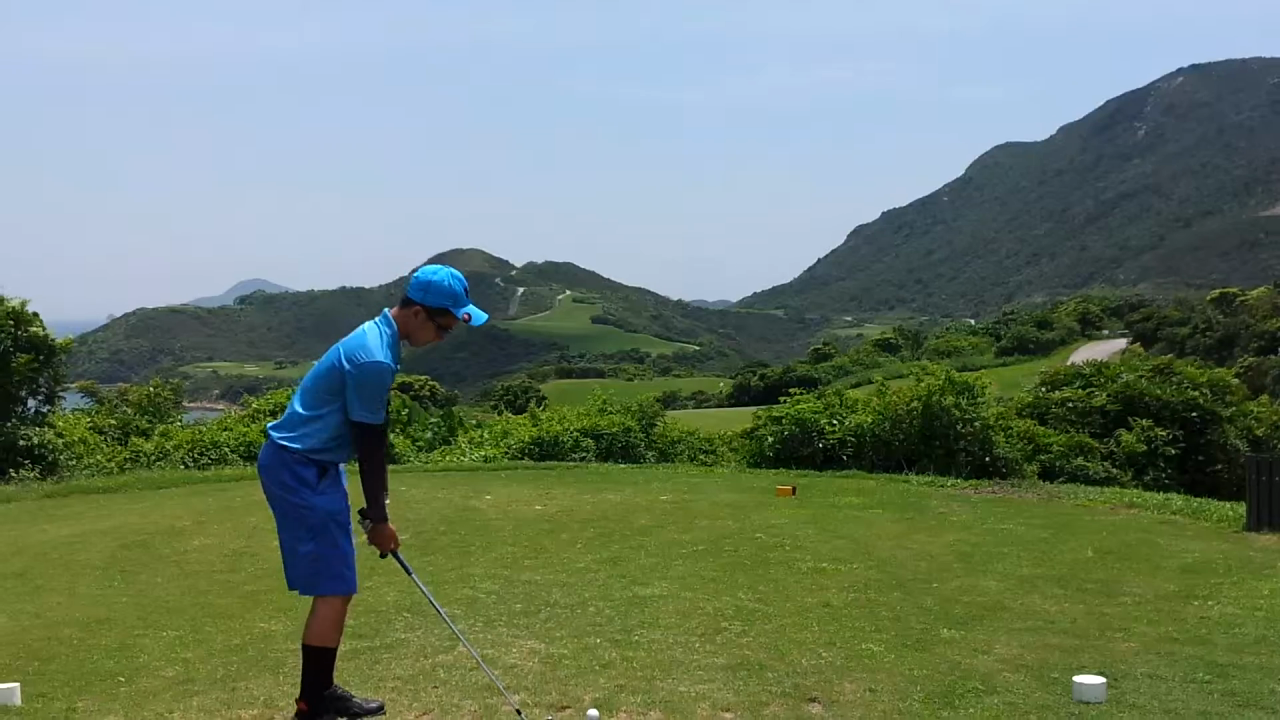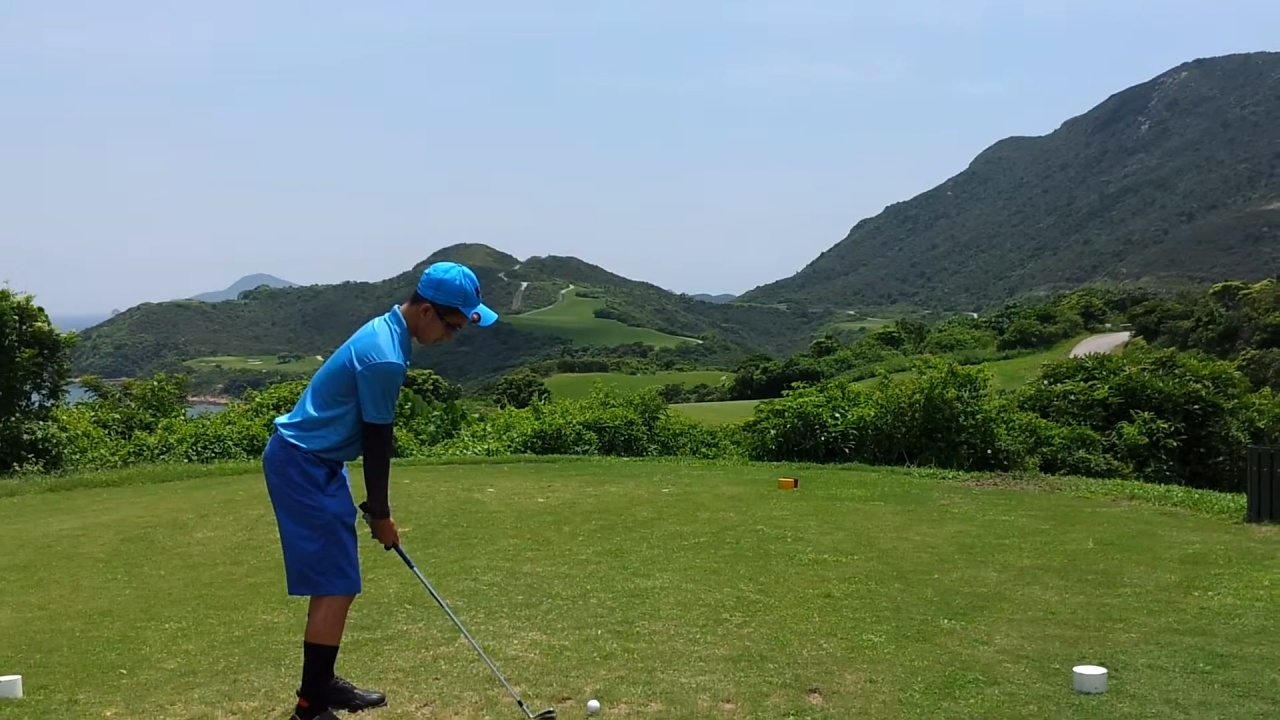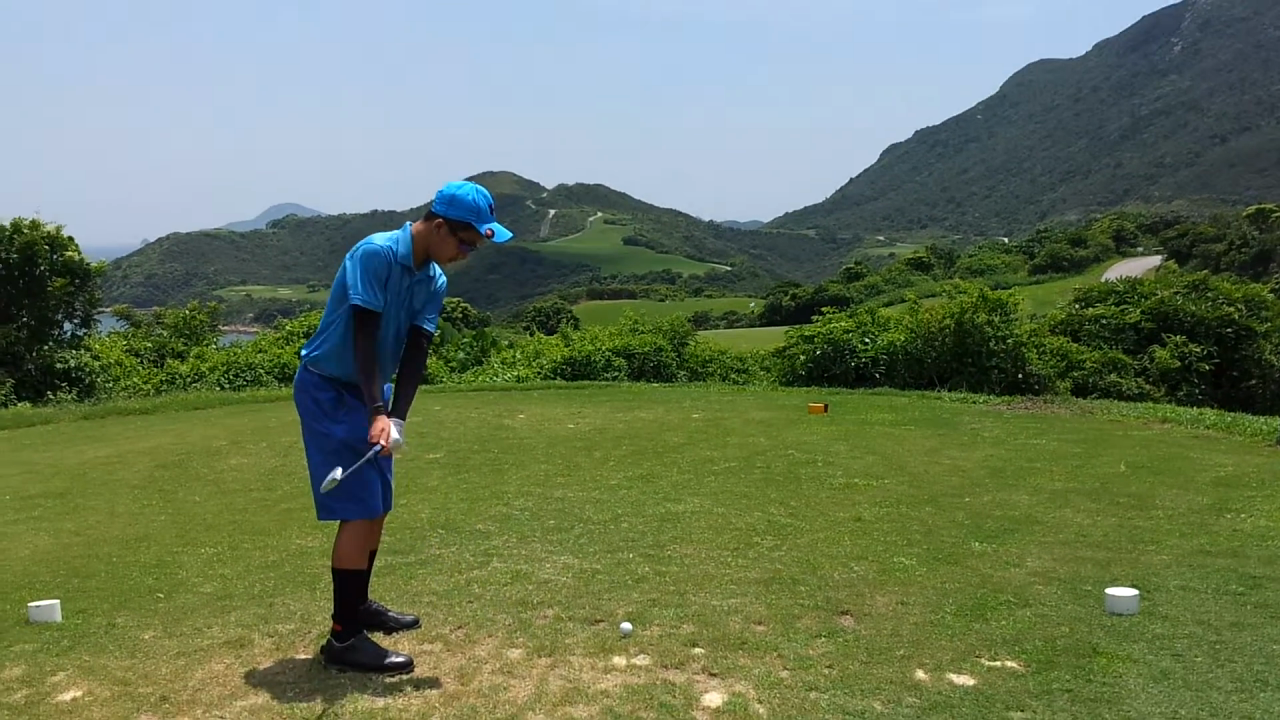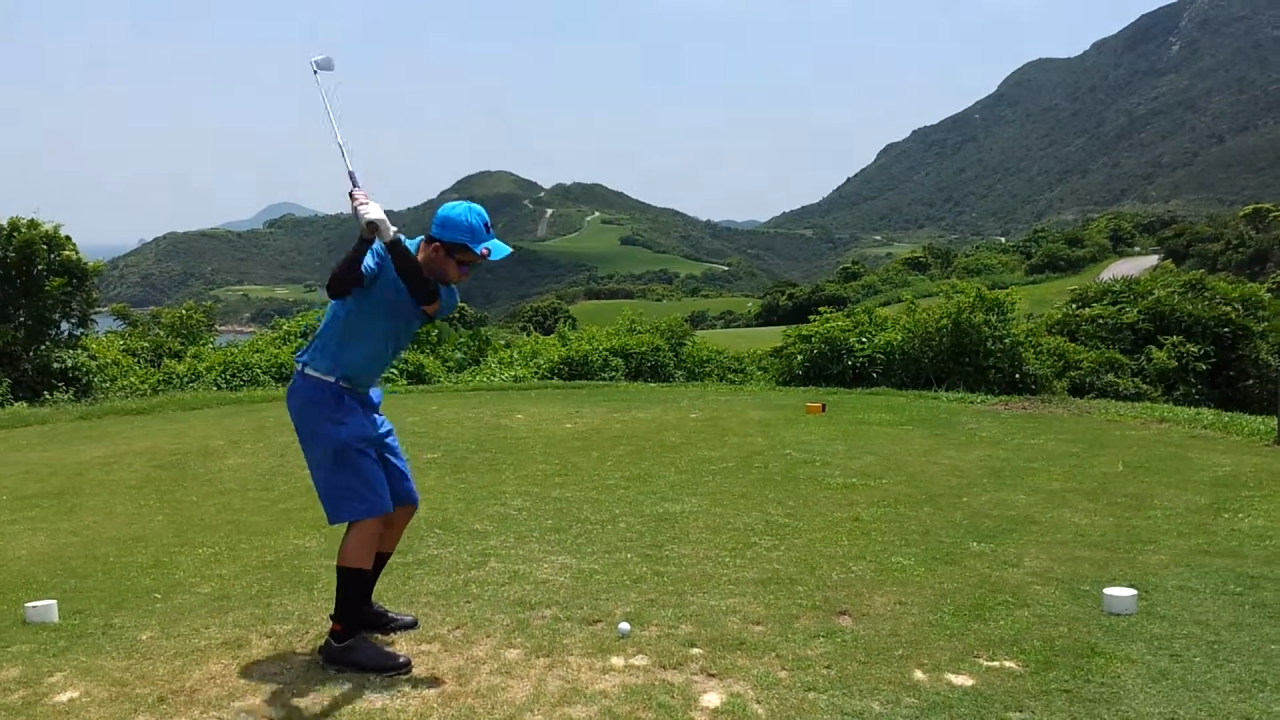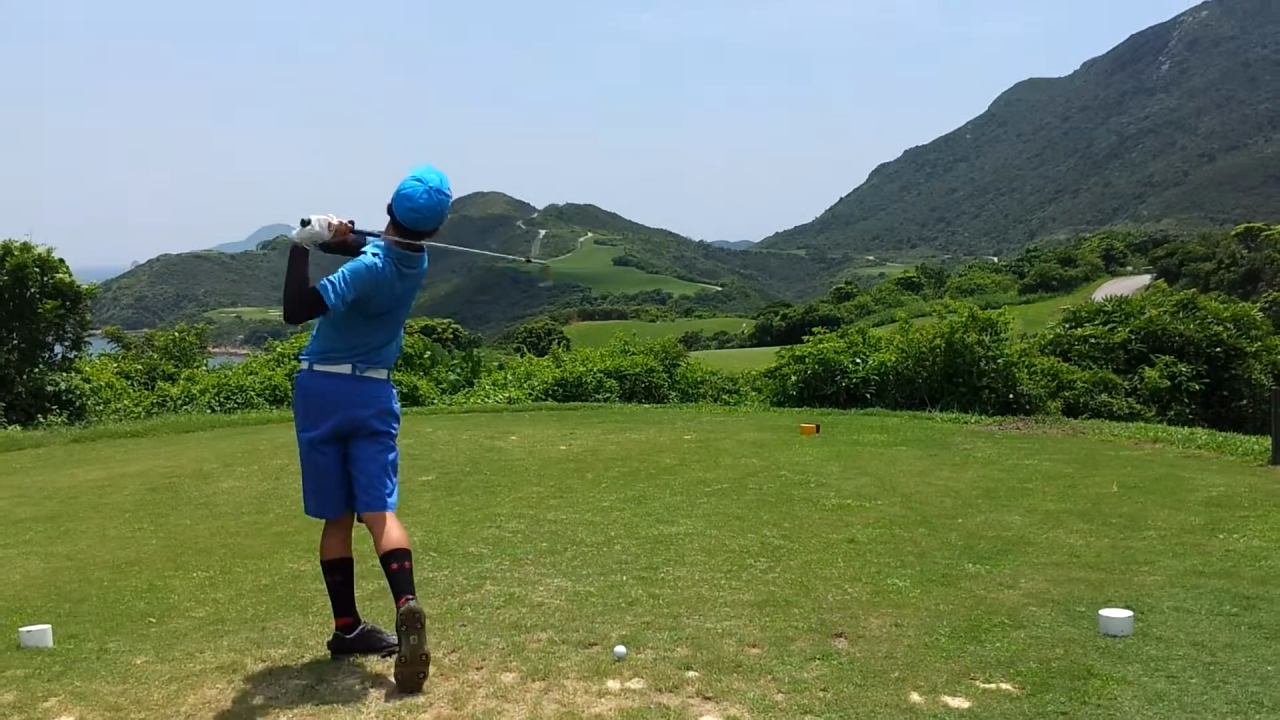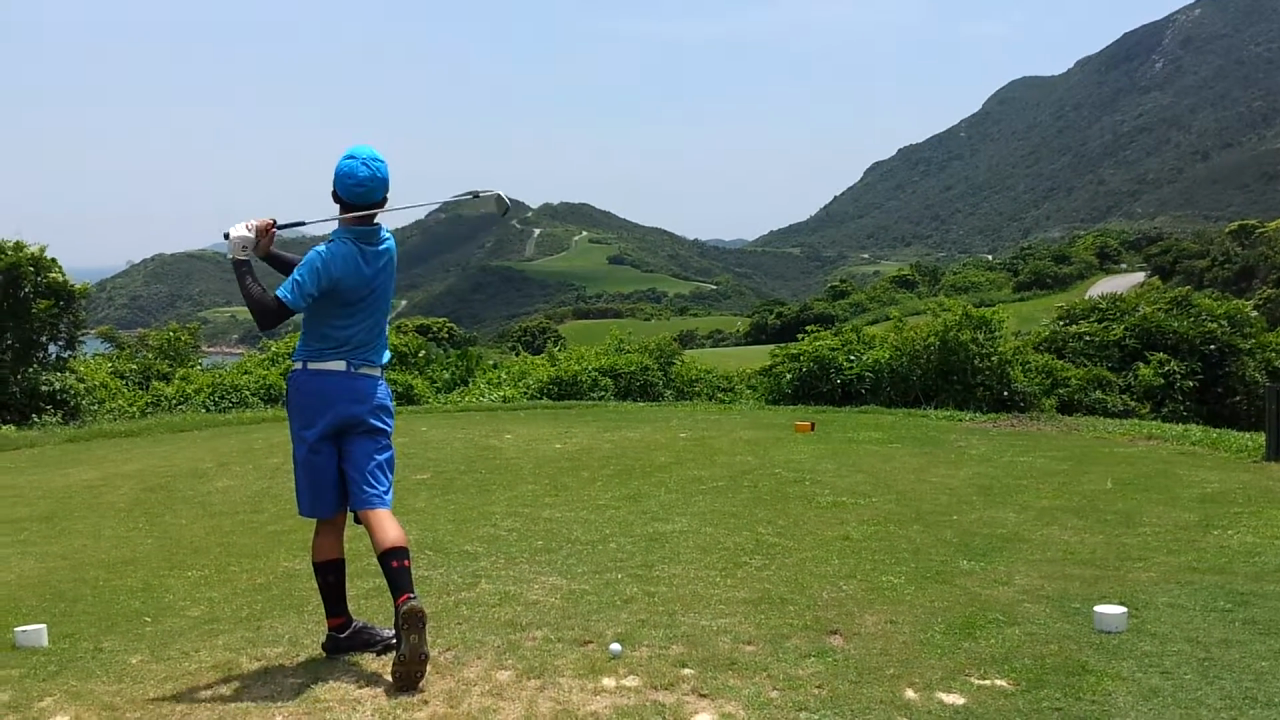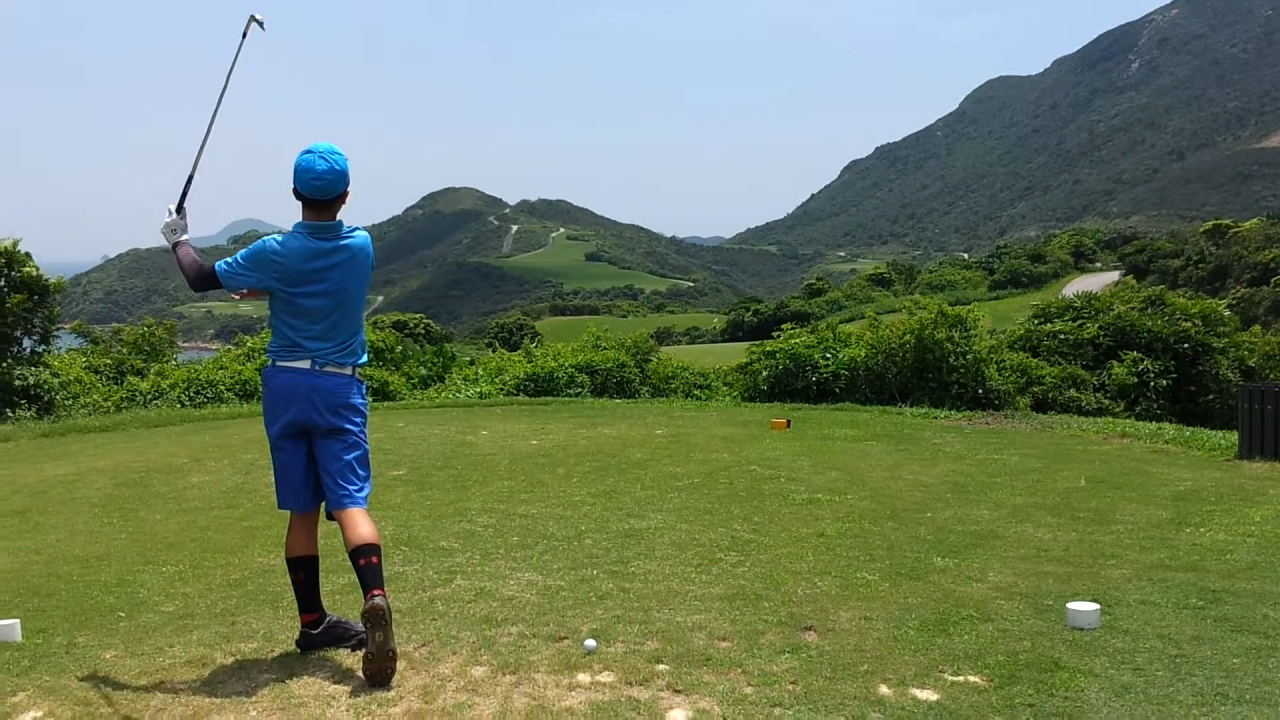
dt=0.7s
person 1, frame 1
left shoulder: (377, 336)
right shoulder: (373, 358)
left elbow: (376, 435)
right elbow: (368, 443)
left wrist: (380, 504)
right wrist: (379, 519)
left hip: (312, 462)
right hip: (296, 466)
left knee: (336, 582)
right knee: (333, 588)
person 1, frame 2
left shoulder: (387, 330)
right shoulder: (386, 358)
left elbow: (379, 434)
right elbow: (376, 442)
left wrist: (379, 503)
right wrist: (380, 514)
left hip: (312, 458)
right hip: (303, 464)
left knee: (333, 581)
right knee: (335, 585)
left ankle: (322, 683)
person 1, frame 3
left shoulder: (433, 284)
right shoulder: (374, 252)
left elbow: (416, 353)
right elbow: (363, 336)
left wrist: (395, 416)
right wrist: (374, 416)
left hip: (372, 395)
right hip: (329, 391)
left knee: (375, 507)
right knee: (358, 509)
left ankle: (357, 606)
right ankle: (343, 636)
person 1, frame 4
left shoulder: (443, 294)
right shoulder: (380, 252)
left elbow: (422, 294)
right elbow: (338, 287)
left wrist: (388, 236)
right wrist: (371, 235)
left hip: (358, 395)
right hip: (321, 393)
left knee: (401, 505)
right knee: (369, 512)
left ankle: (358, 607)
right ankle: (344, 637)
person 1, frame 5
left shoulder: (365, 268)
right shoulder: (416, 260)
left elbow: (294, 311)
left wrist: (303, 245)
right wrist: (338, 236)
left hip: (321, 389)
right hip: (373, 393)
left knee: (336, 515)
right knee: (379, 509)
left ankle: (347, 627)
right ankle: (406, 606)
person 1, frame 6
left shoulder: (329, 255)
right shoulder: (386, 247)
left elbow: (267, 315)
left wrist: (242, 258)
right wrist: (268, 251)
left hip: (317, 388)
right hip: (367, 388)
left knee: (328, 514)
right knee: (374, 504)
left ankle: (340, 627)
right ankle: (406, 602)
person 1, frame 7
left shoulder: (275, 253)
right shoulder: (362, 246)
left elbow: (201, 278)
left wrist: (178, 239)
left hip: (286, 386)
right hip: (340, 389)
left knee: (302, 509)
right knee: (350, 502)
left ankle: (313, 622)
right ankle: (375, 599)
